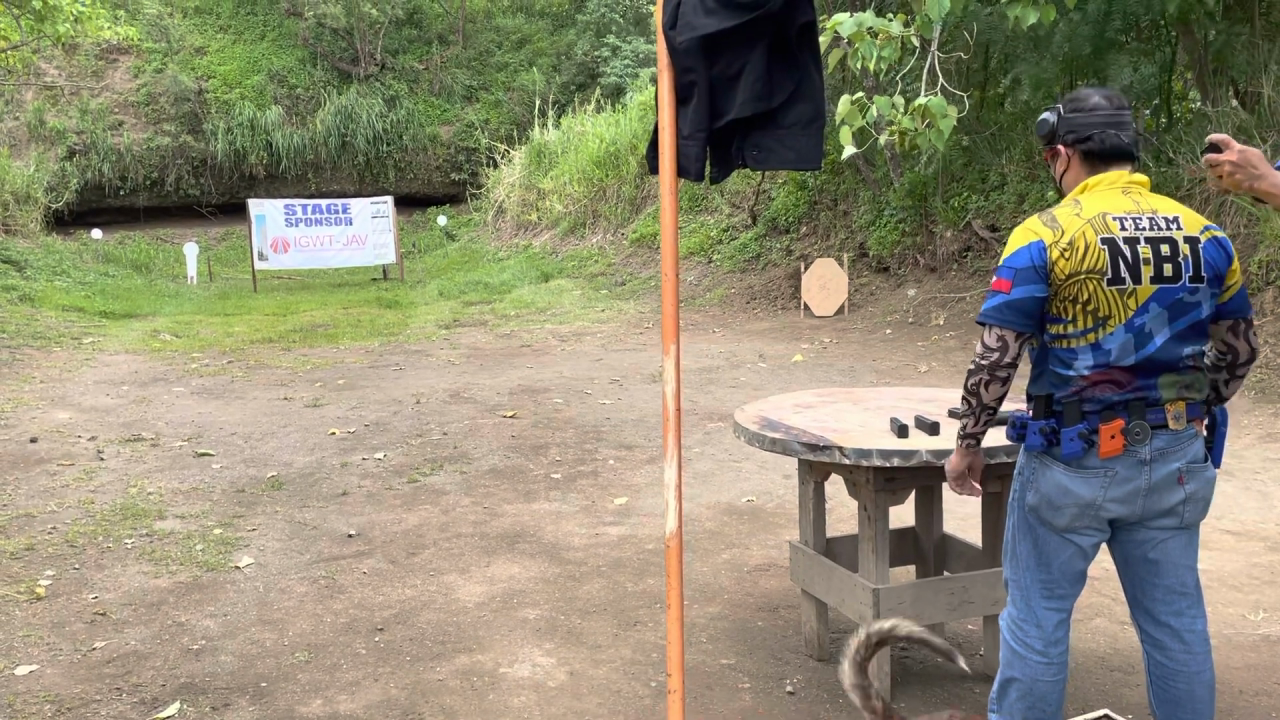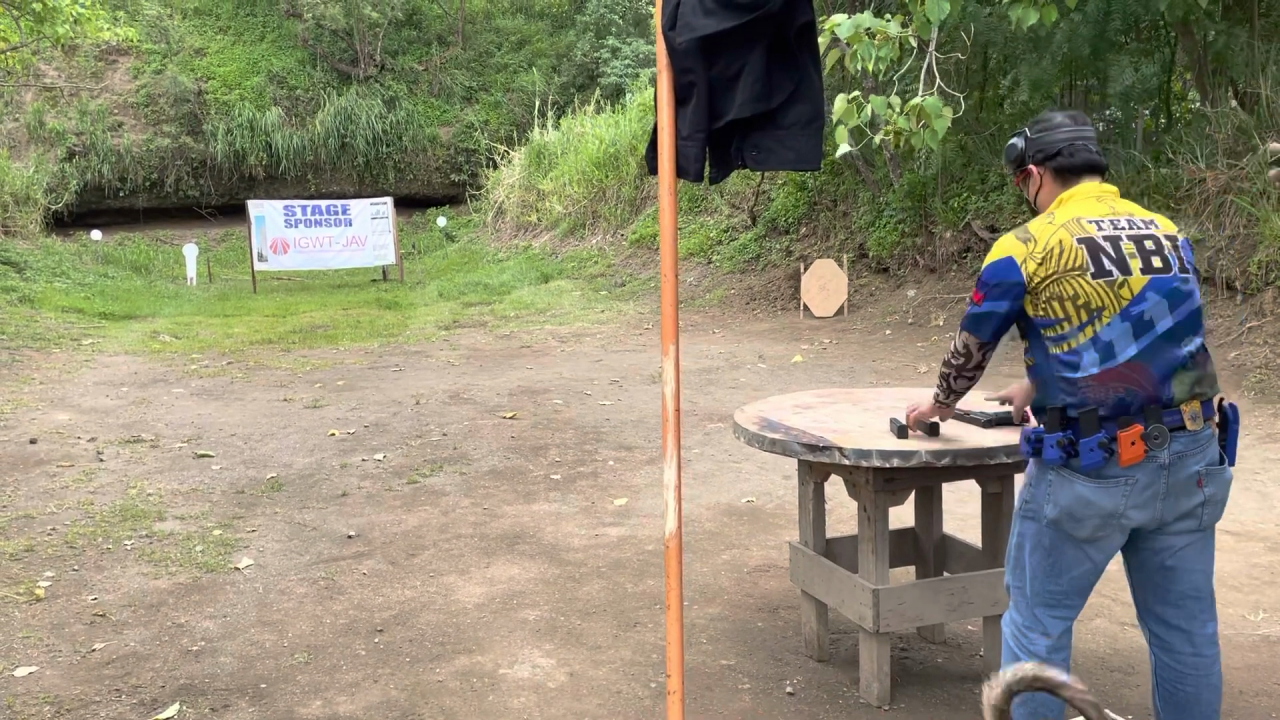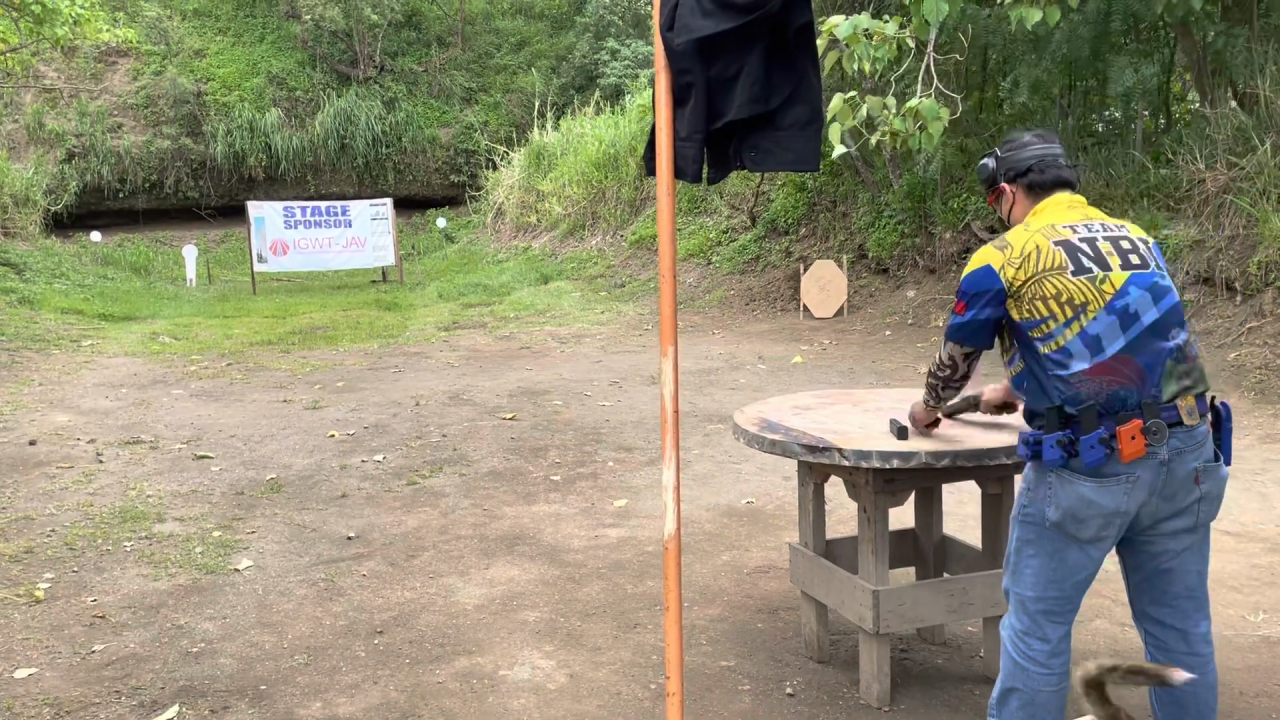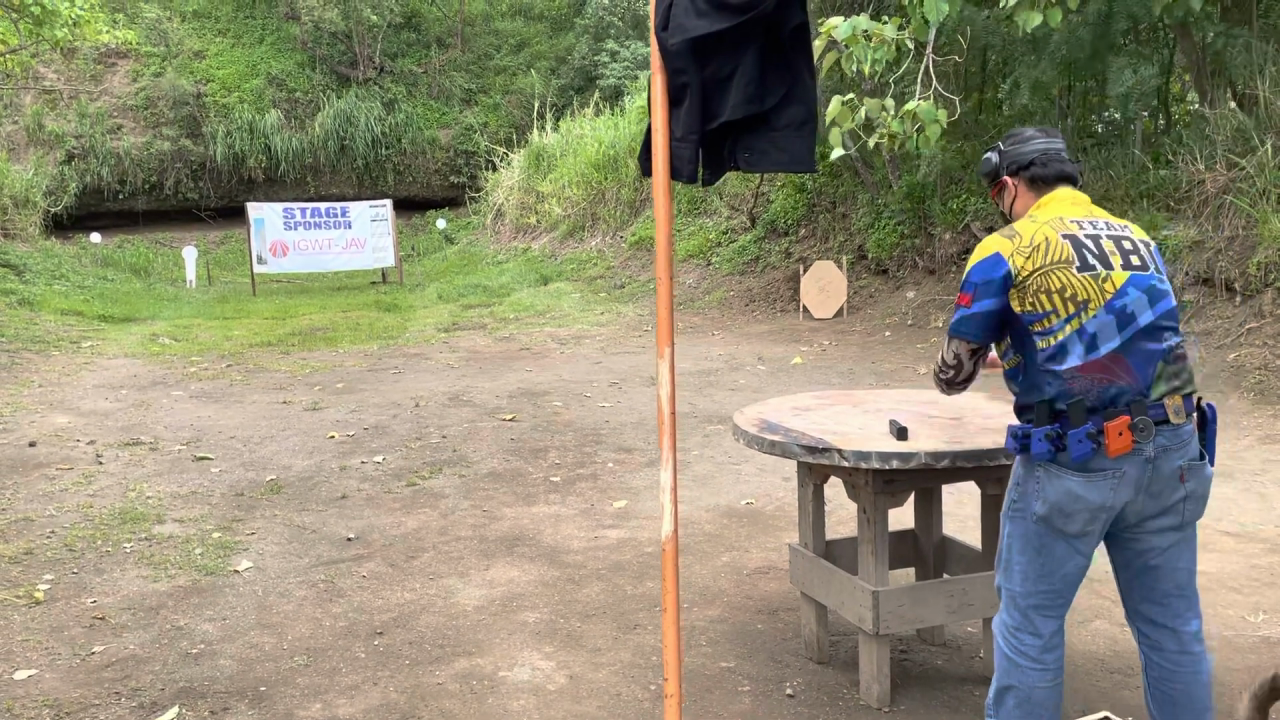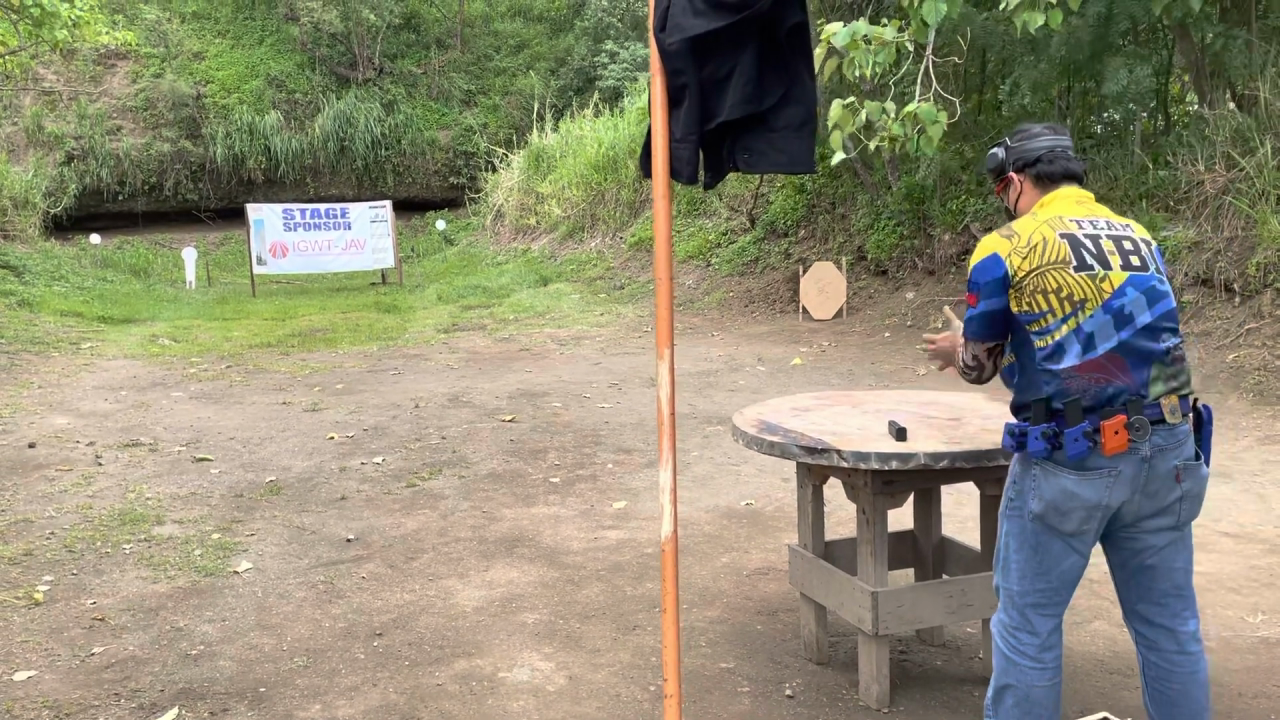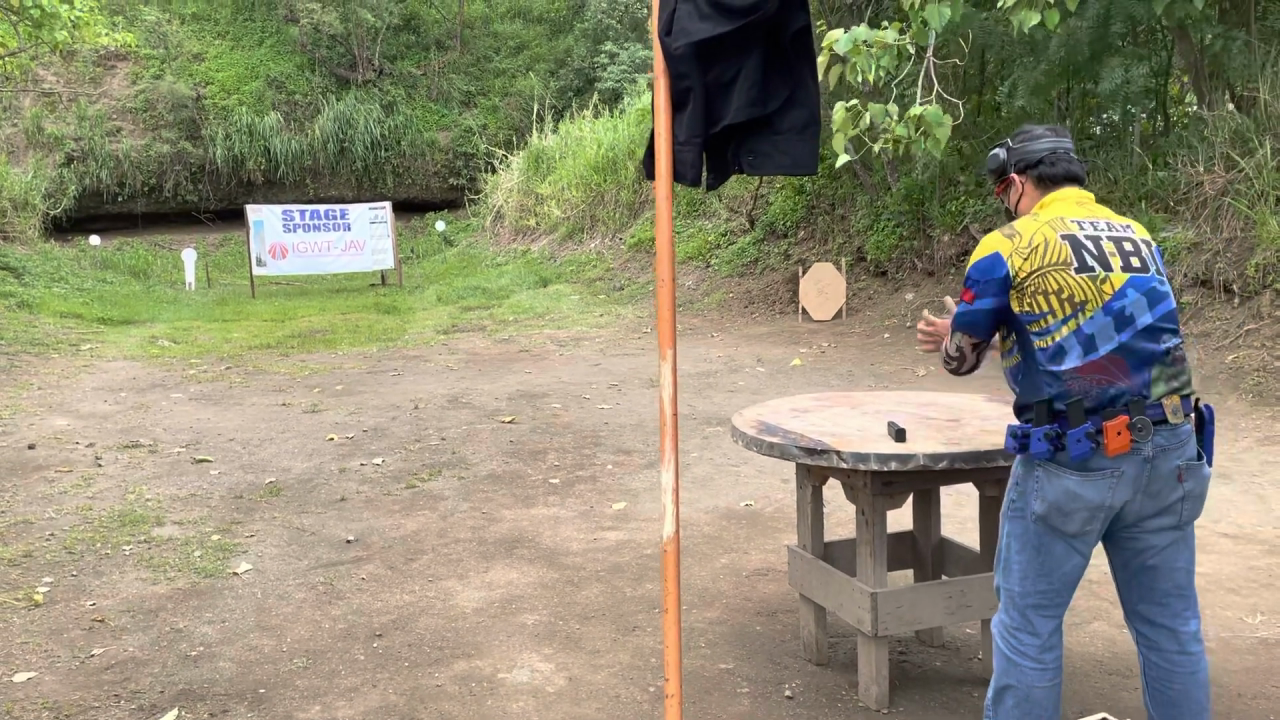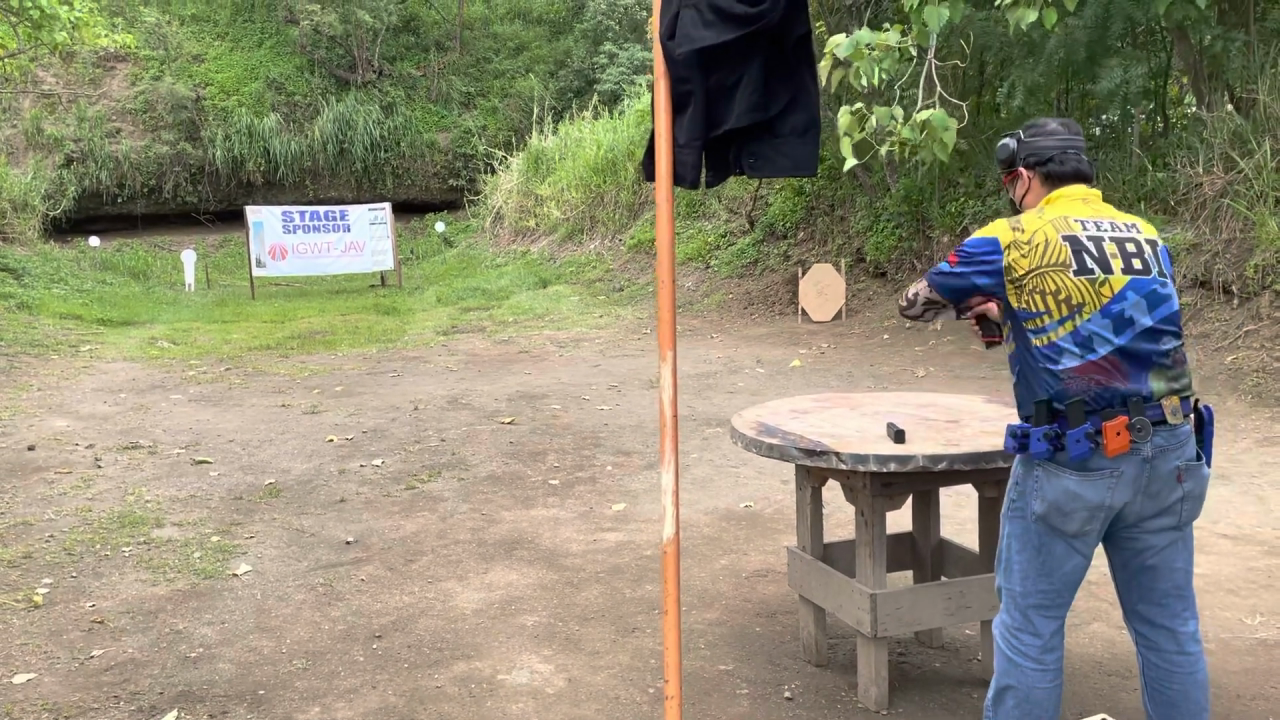
dt=0.2s
person 1, frame 1
left shoulder: (1044, 236)
right shoulder: (1204, 235)
left elbow: (995, 357)
right elbow: (1239, 349)
left wrist: (967, 443)
left hip: (1074, 460)
right hip: (1172, 457)
left knee: (1037, 614)
right knee: (1175, 618)
person 1, frame 2
left shoulder: (1024, 249)
right shoulder: (1166, 232)
left elbow: (969, 353)
left wrist: (937, 405)
left hip: (1089, 467)
right hip: (1190, 455)
left knee: (1039, 620)
right knee: (1186, 622)
person 1, frame 3
left shoulder: (1001, 259)
right shoulder: (1136, 239)
left elbow: (955, 363)
left wrist: (928, 407)
left hip: (1087, 467)
right hip: (1186, 452)
left knee: (1039, 622)
right knee: (1180, 623)
person 1, frame 4
left shoulder: (1005, 250)
right shoulder: (1136, 239)
left elbow: (956, 368)
left wrist: (952, 372)
left hip: (1074, 463)
right hip: (1171, 451)
left knee: (1030, 618)
right knee: (1172, 621)
person 1, frame 5
left shoulder: (1005, 248)
right shoulder: (1138, 237)
left elbow: (978, 366)
left wrist: (959, 345)
left hip: (1070, 462)
right hip: (1167, 451)
left knee: (1028, 619)
right knee: (1169, 620)
person 1, frame 6
left shoulder: (1007, 248)
right shoulder: (1139, 236)
left elbow: (962, 358)
left wrist: (950, 336)
left hip: (1073, 462)
right hip: (1167, 451)
left knee: (1029, 620)
right knee: (1169, 621)
person 1, frame 7
left shoulder: (1008, 241)
right shoulder: (1145, 235)
left elbow: (916, 303)
left wrist: (968, 300)
left hip: (1073, 462)
right hip: (1167, 452)
left knee: (1030, 623)
right knee: (1169, 622)
